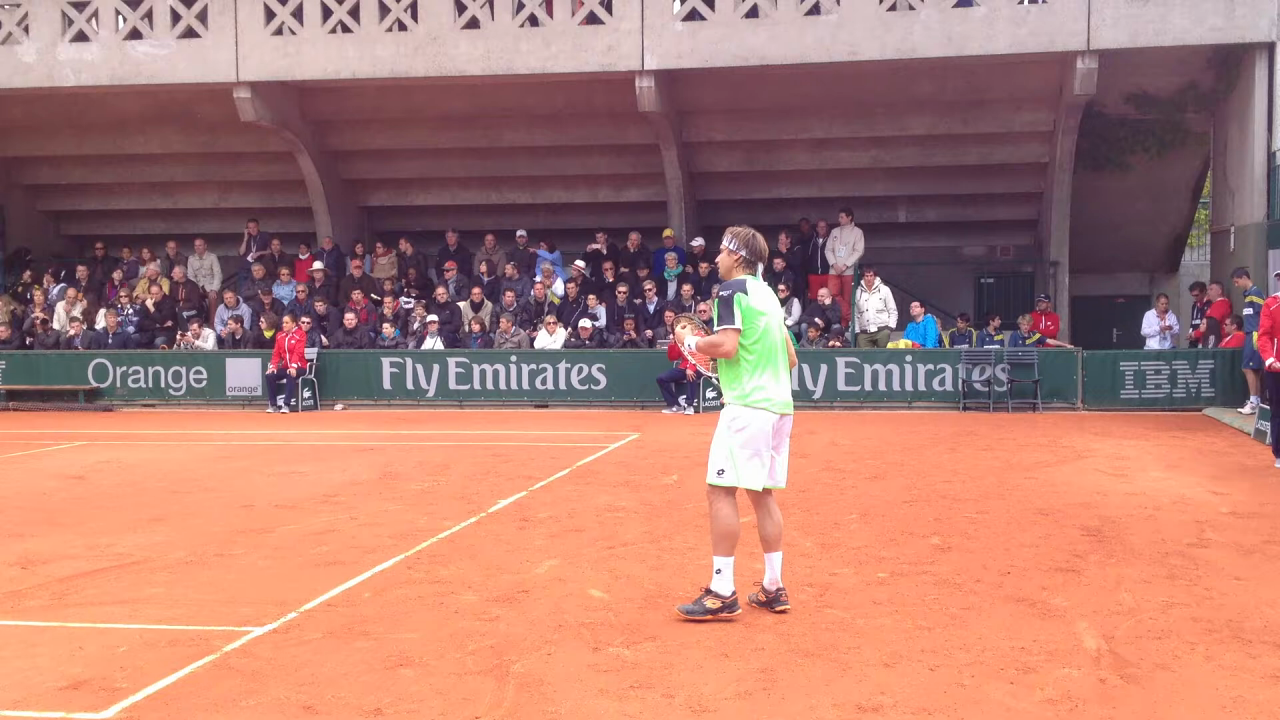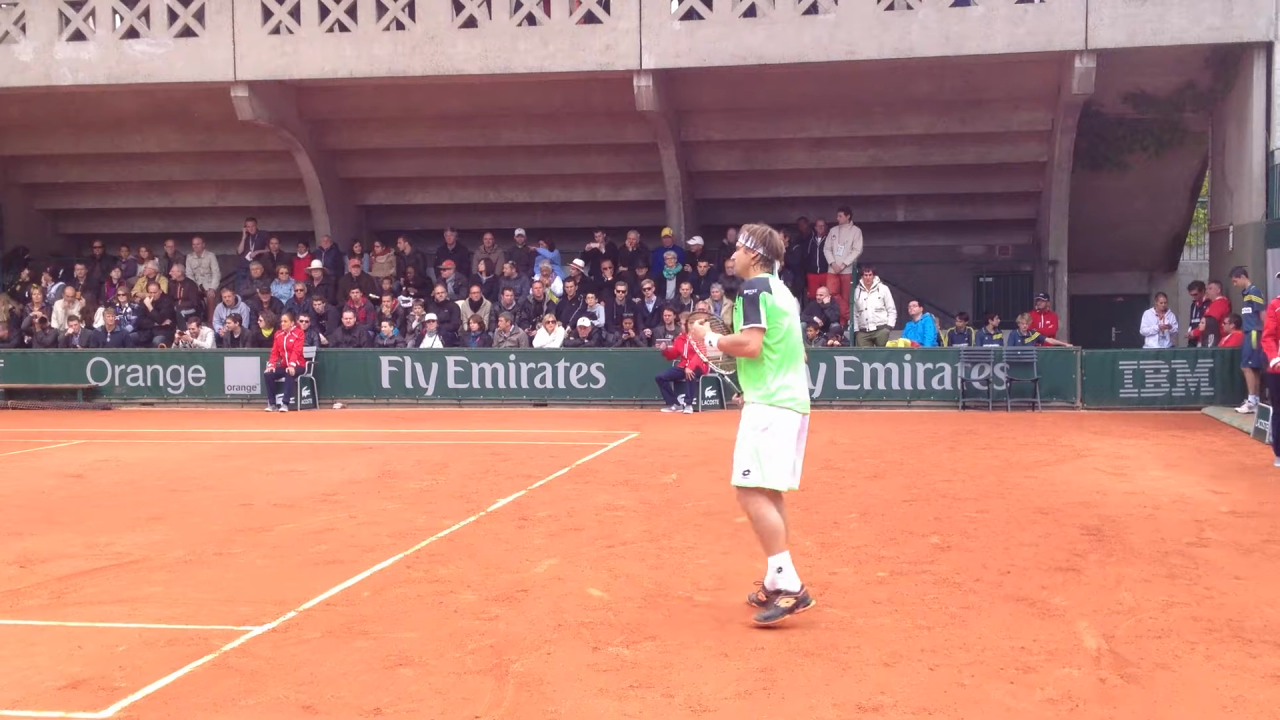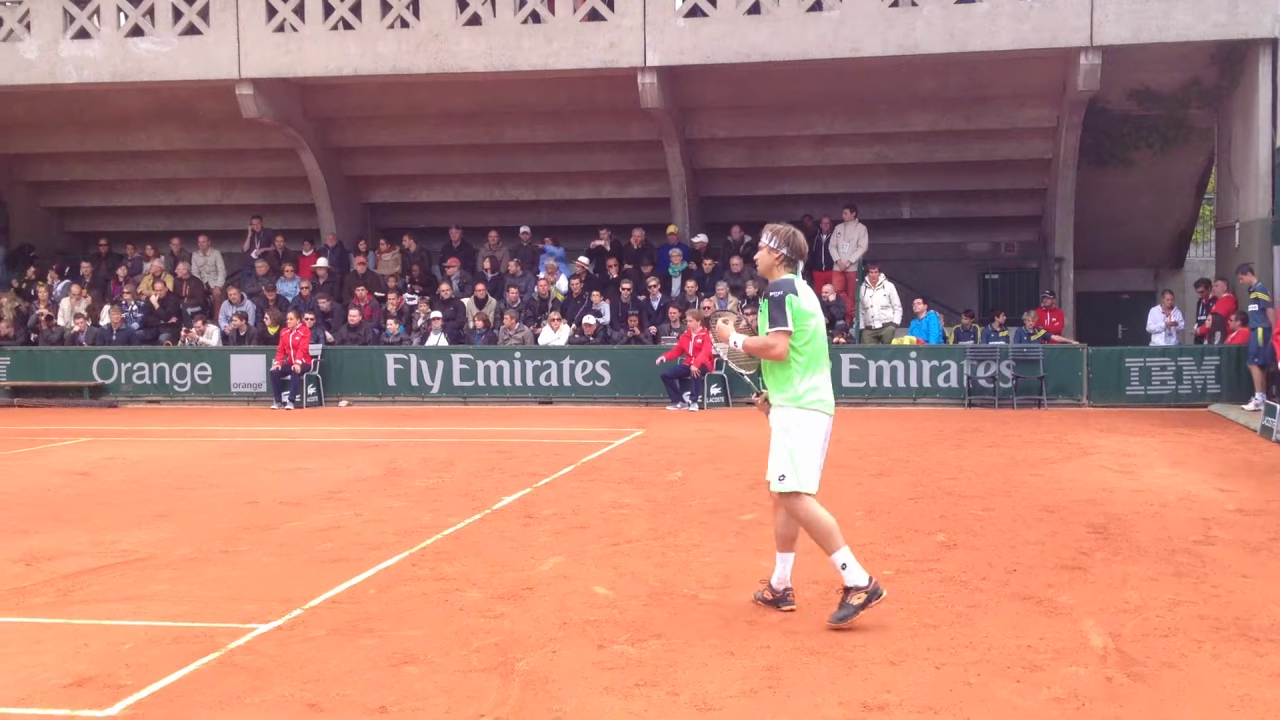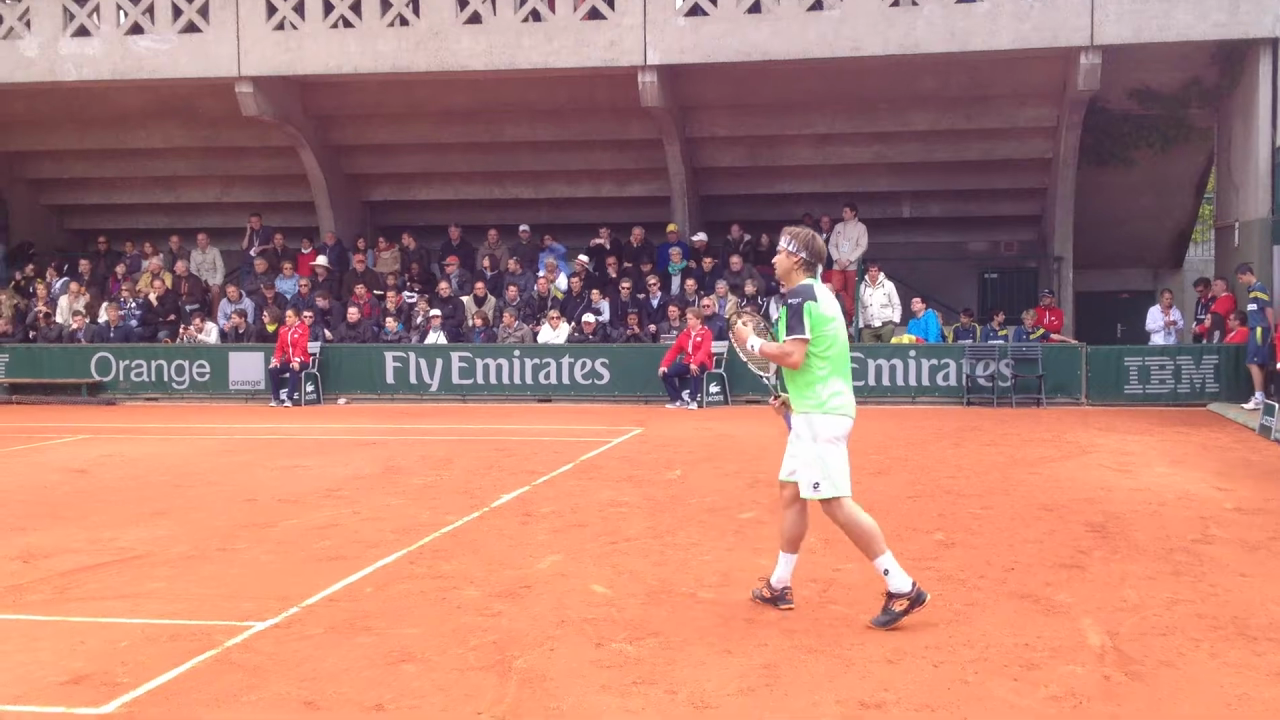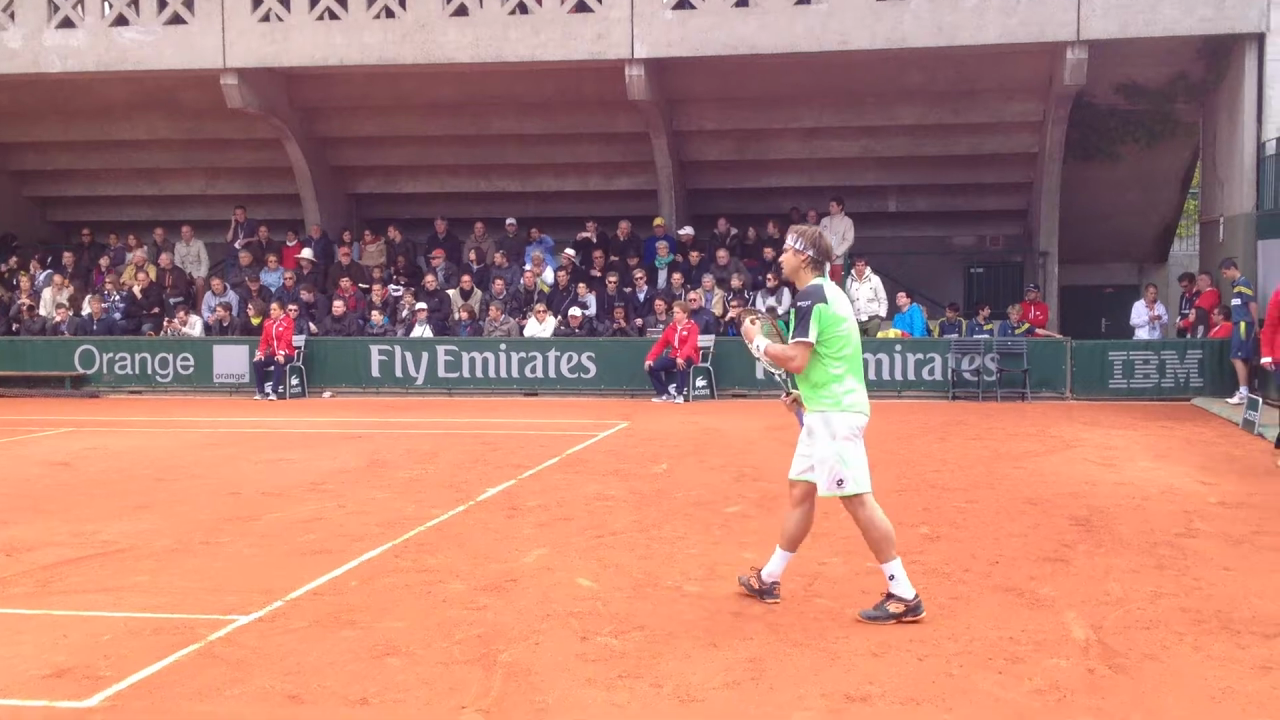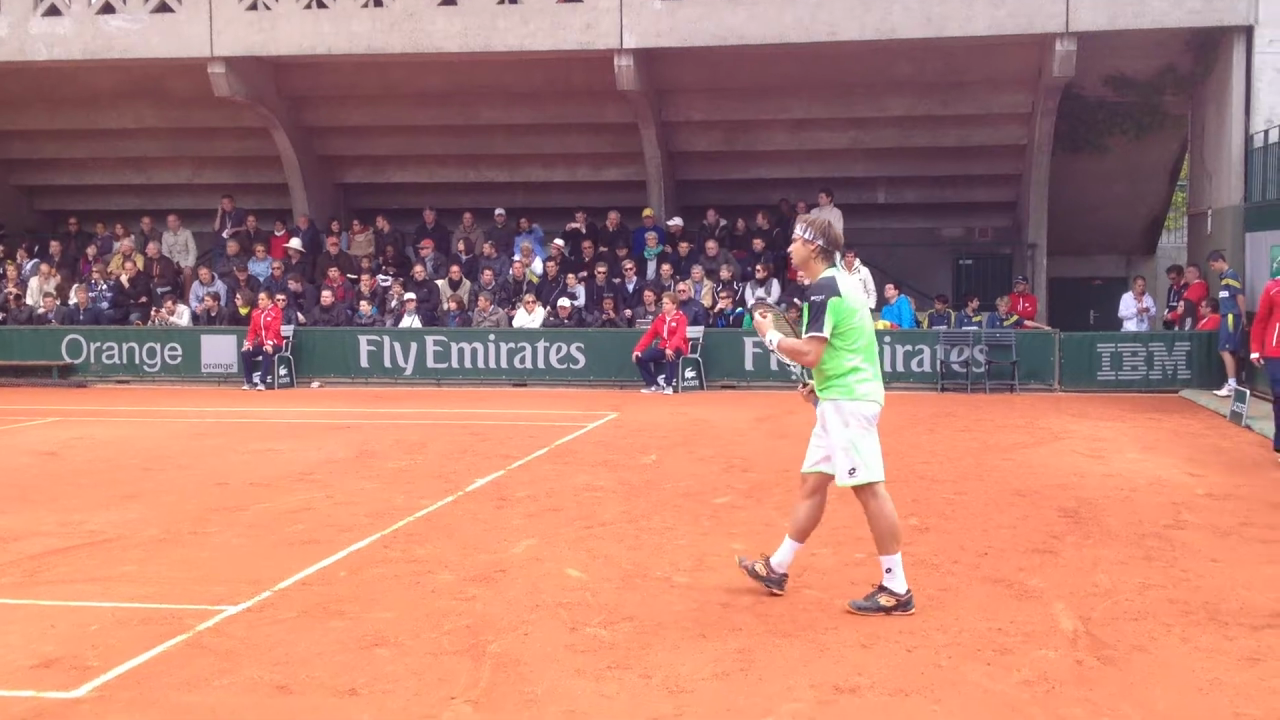
dt=0.1s
person 1, frame 1
left shoulder: (732, 289)
right shoulder: (767, 293)
left elbow: (726, 346)
right elbow: (789, 358)
left wrist: (689, 341)
left hip: (749, 407)
right hip: (778, 404)
left knee: (722, 493)
right knee: (762, 495)
left ankle: (722, 592)
right ankle: (773, 586)
person 1, frame 2
left shoulder: (754, 287)
right shoulder: (781, 291)
left elbow: (750, 345)
left wrist: (709, 338)
left hip: (770, 406)
right hip: (794, 404)
left knee: (753, 494)
right knee: (771, 495)
left ankle: (790, 587)
right ankle: (777, 584)
person 1, frame 3
left shoulder: (781, 289)
right shoulder: (801, 291)
left elbow: (776, 348)
left wrist: (732, 338)
right wrist: (772, 393)
left hip: (799, 409)
right hip: (807, 405)
left knee: (796, 498)
right knee: (782, 495)
left ankle: (859, 581)
right ankle: (780, 585)
person 1, frame 4
left shoulder: (799, 295)
right shoulder: (819, 294)
left elbow: (793, 357)
left wrist: (751, 342)
right wrist: (791, 397)
left hip: (819, 414)
right hip: (820, 411)
left knee: (836, 503)
right knee: (791, 494)
left ankle: (901, 587)
right ankle: (779, 584)
person 1, frame 5
left shoulder: (809, 297)
right shoulder: (827, 292)
left elbow: (795, 359)
left wrist: (758, 342)
right wrist: (804, 393)
left hip: (835, 412)
right hip: (828, 410)
left knee: (856, 500)
right knee: (801, 492)
left ankle: (903, 595)
right ankle: (769, 578)
person 1, frame 6
left shoulder: (822, 289)
right shoulder: (839, 281)
left elbow: (809, 354)
left wrist: (771, 335)
right wrist: (818, 384)
left hip: (848, 400)
right hip: (843, 397)
left knee: (868, 488)
right knee: (812, 484)
left ankle: (896, 588)
right ankle: (777, 567)
